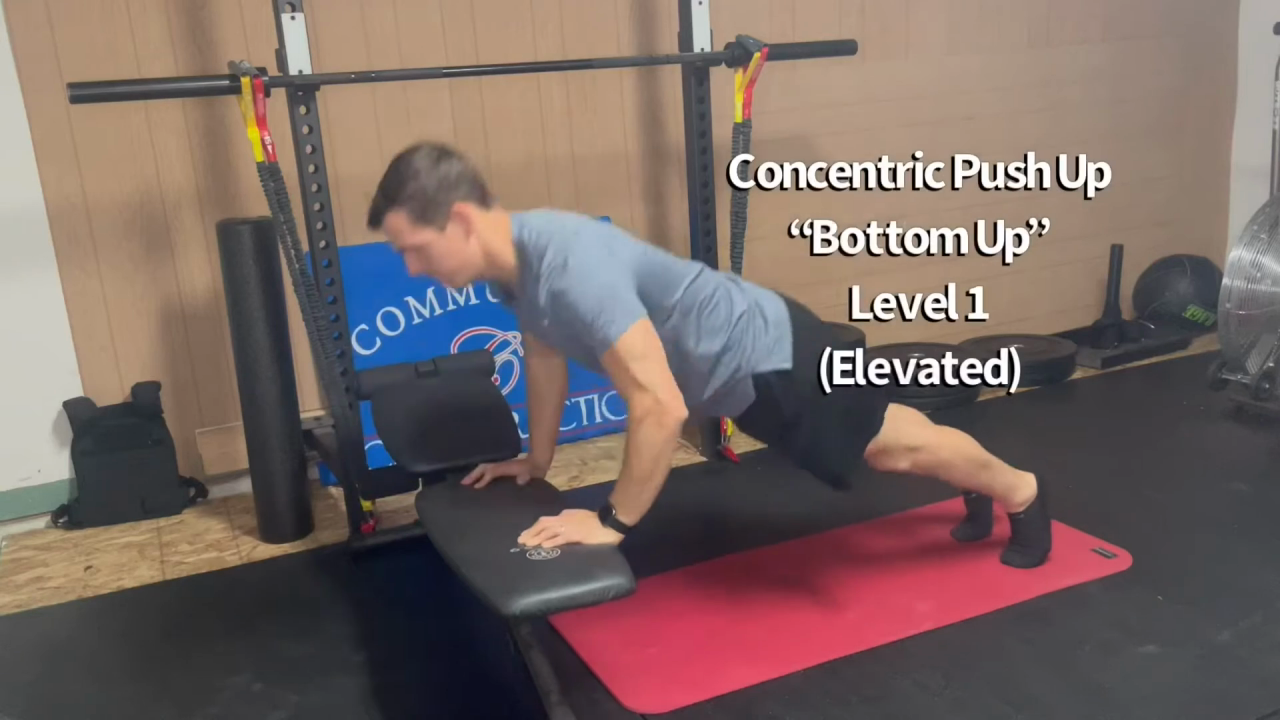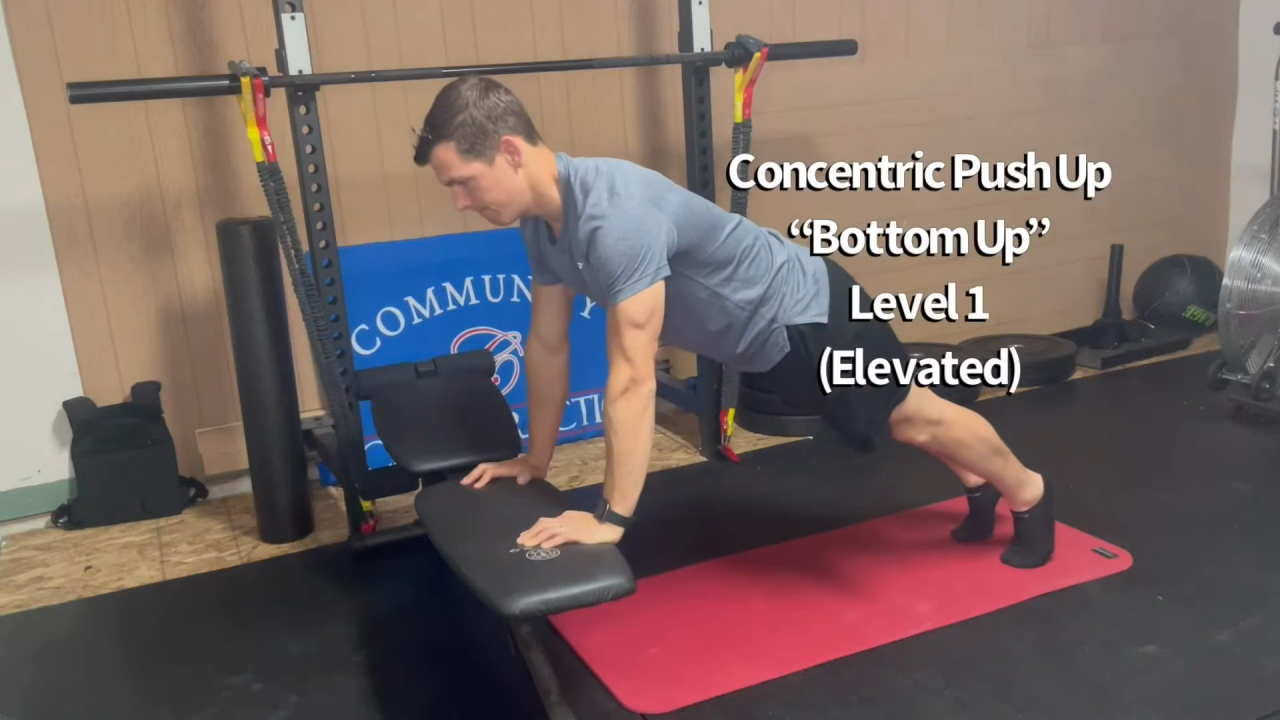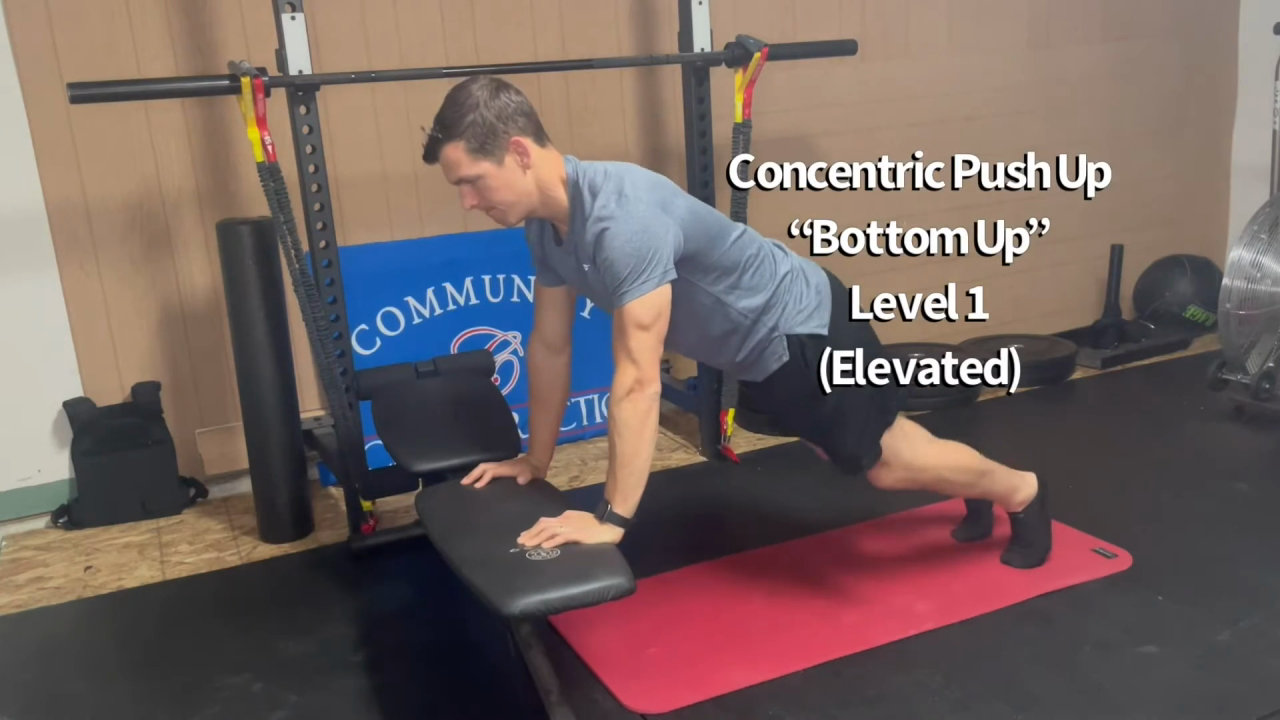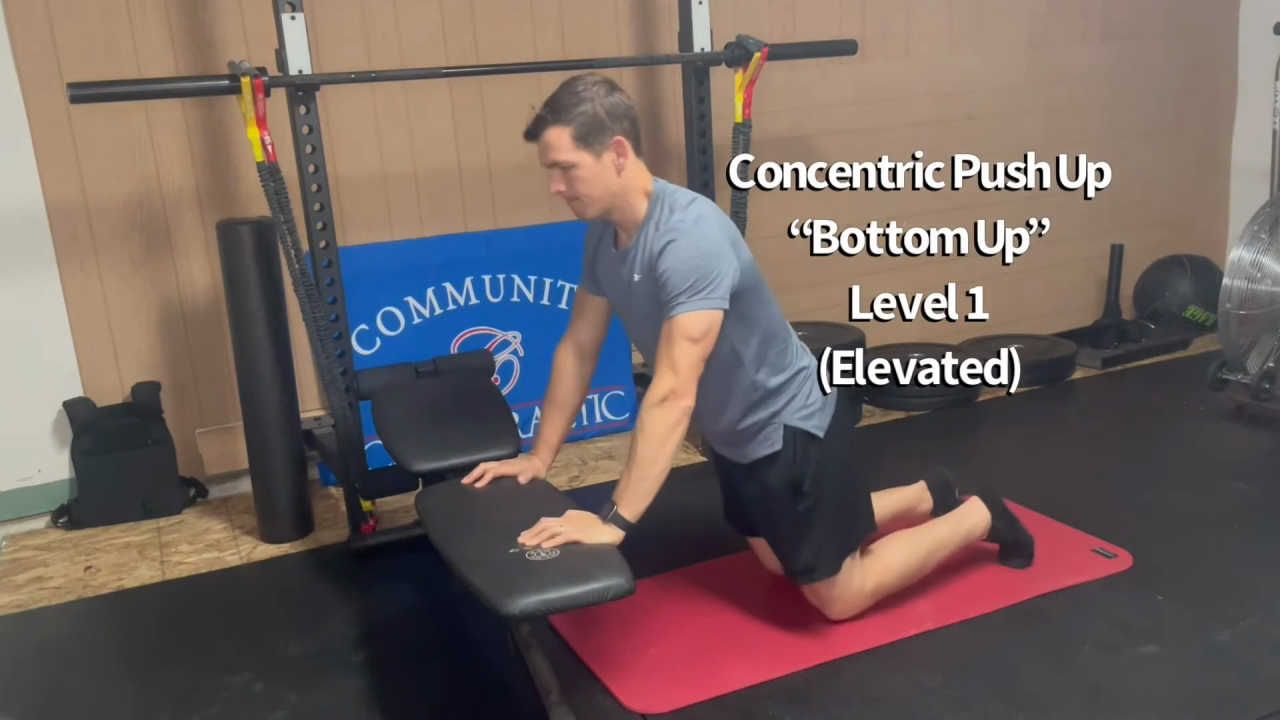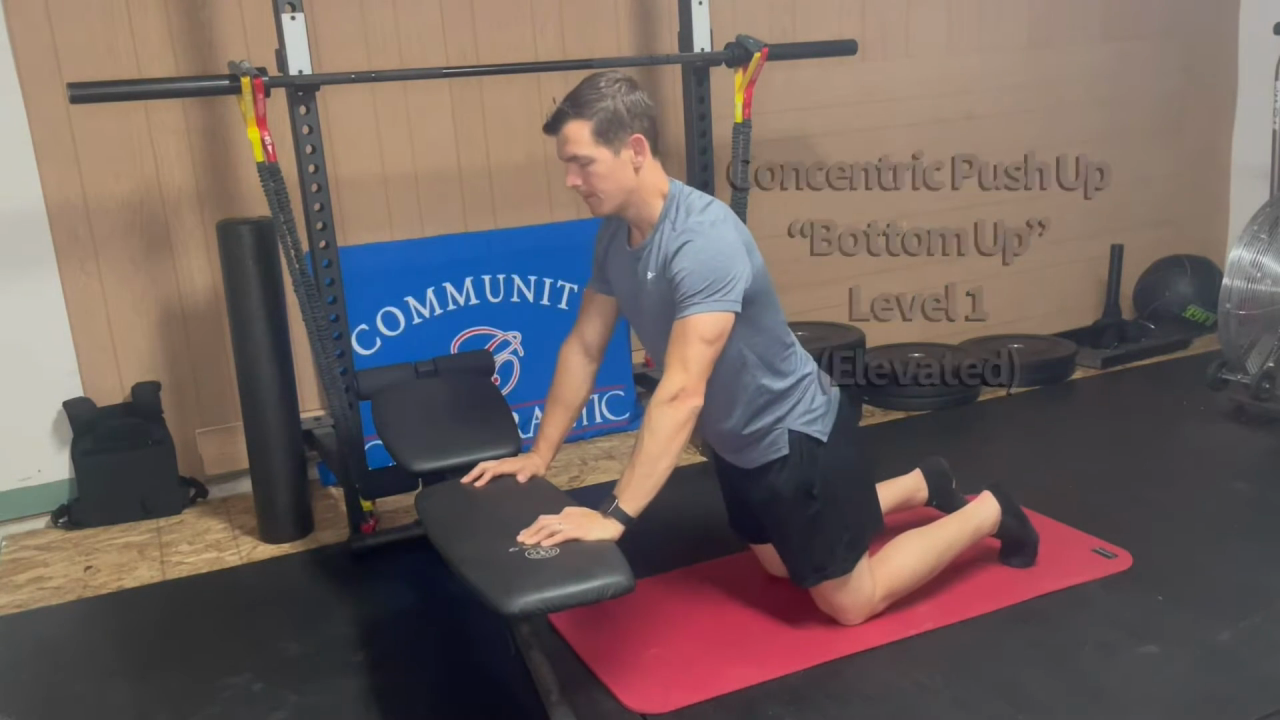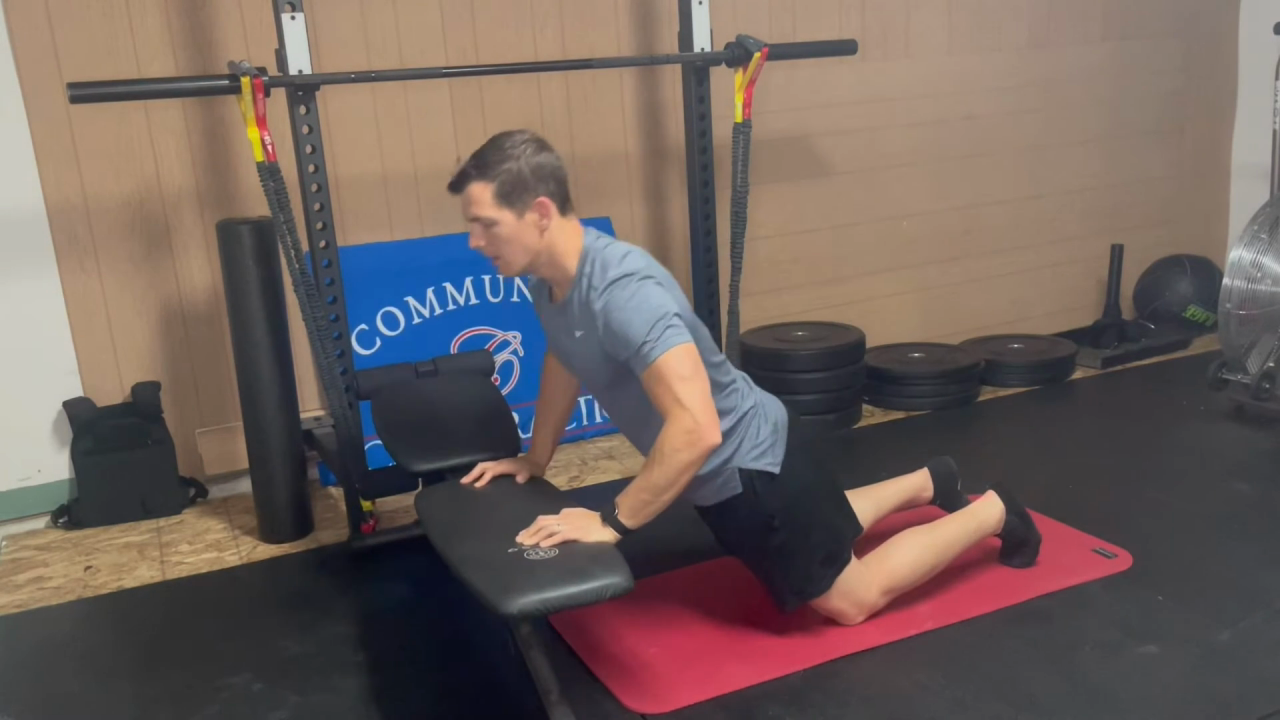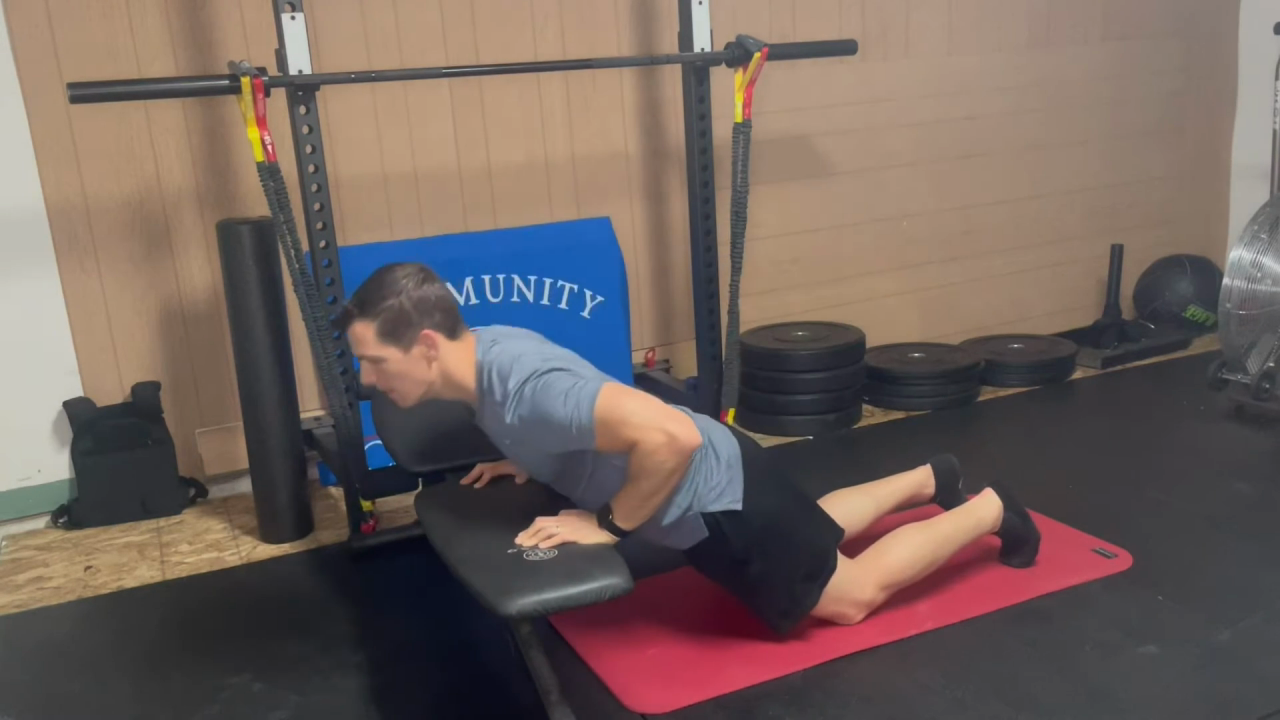
dt=0.7s
person 1, frame 1
left shoulder: (570, 274)
right shoulder: (514, 253)
left elbow: (661, 408)
right elbow: (547, 354)
left wrist: (613, 520)
right wrist: (532, 463)
left hip: (769, 357)
right hip: (741, 349)
left knee: (896, 445)
right knee: (886, 434)
left ankle: (1020, 493)
right ankle: (980, 492)
person 1, frame 2
left shoulder: (615, 218)
right shoulder: (542, 219)
left elbow: (632, 380)
right elbow: (547, 345)
left wrist: (611, 518)
right wrist: (536, 459)
left hip: (803, 312)
right hip: (763, 333)
left knee: (915, 417)
right knee: (898, 415)
left ankle: (1027, 494)
right ankle: (978, 486)
person 1, frame 3
left shoulder: (623, 219)
right shoulder: (548, 220)
left elbow: (637, 382)
right elbow: (549, 346)
left wrist: (613, 518)
right wrist: (535, 460)
left hip: (799, 326)
right hip: (761, 346)
left knee: (888, 463)
right knee: (846, 450)
left ankle: (1019, 493)
right ankle: (975, 488)
person 1, frame 4
left shoulder: (690, 237)
right shoulder: (604, 235)
left elbow: (673, 395)
right elbow: (577, 348)
left wrist: (614, 521)
right wrist: (538, 457)
left hip: (791, 426)
right hip: (738, 433)
left knee: (837, 595)
right knee: (784, 561)
left ankle: (978, 515)
right ankle: (926, 495)
person 1, frame 5
left shoulder: (704, 238)
right shoulder: (616, 235)
left elbow: (682, 395)
right elbow: (583, 348)
left wrist: (615, 516)
right wrist: (539, 454)
left hip: (796, 432)
right hip: (740, 439)
left knee: (848, 600)
right knee: (782, 565)
left ankle: (988, 513)
right ankle: (921, 485)
person 1, frame 6
left shoulder: (621, 290)
right shoulder: (551, 279)
left elbow: (696, 430)
right elbow: (564, 364)
left wrist: (612, 523)
right wrist: (533, 458)
left hip: (752, 461)
right hip: (725, 470)
left knee: (852, 599)
right knee: (815, 538)
left ankle: (992, 511)
right ankle: (927, 482)
person 1, frame 7
left shoulder: (523, 390)
right shoulder: (487, 348)
left elbow: (673, 438)
left wrist: (607, 524)
right wrist: (527, 462)
left hip: (718, 497)
right hip: (711, 483)
left knee: (849, 595)
right knee: (812, 542)
left ankle: (988, 508)
right ankle: (926, 479)
